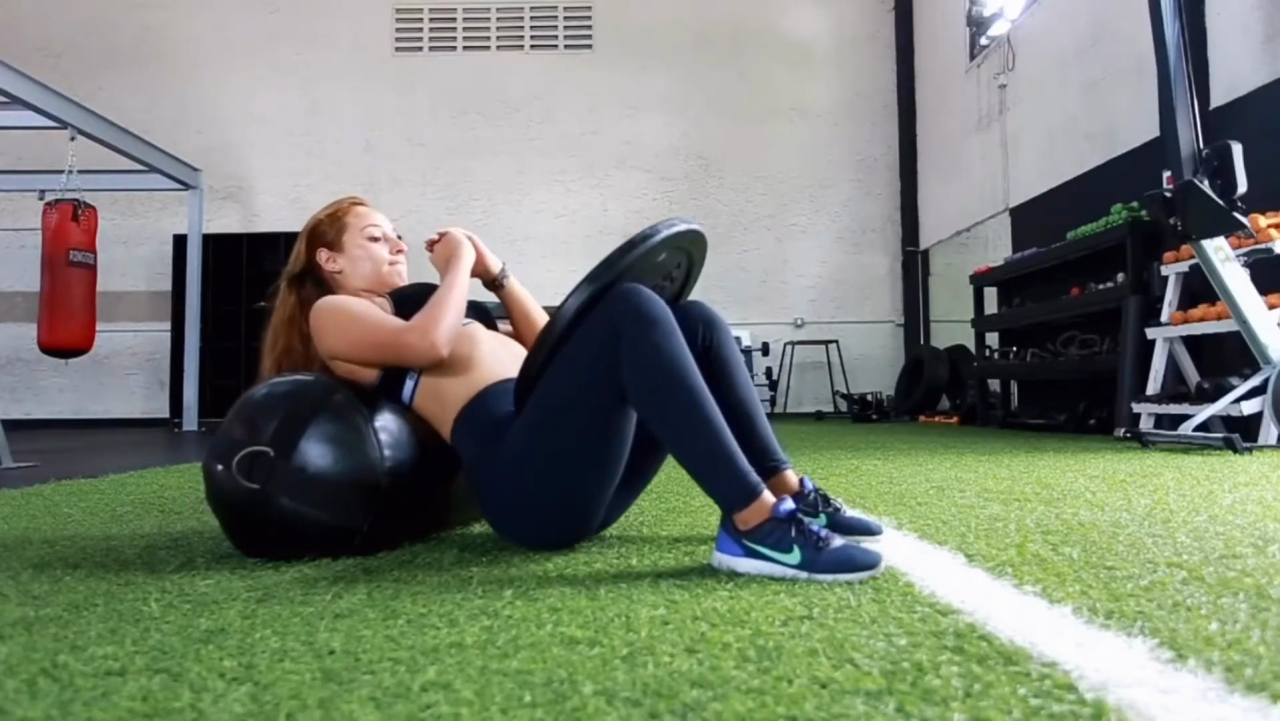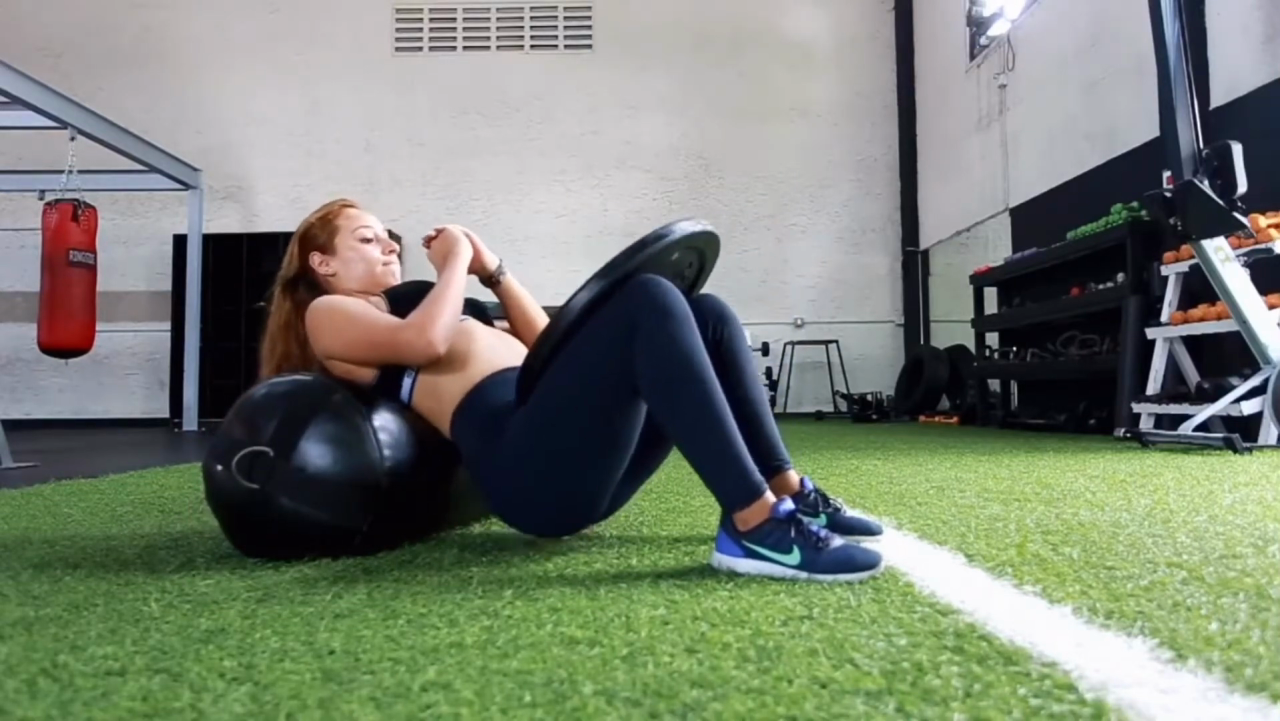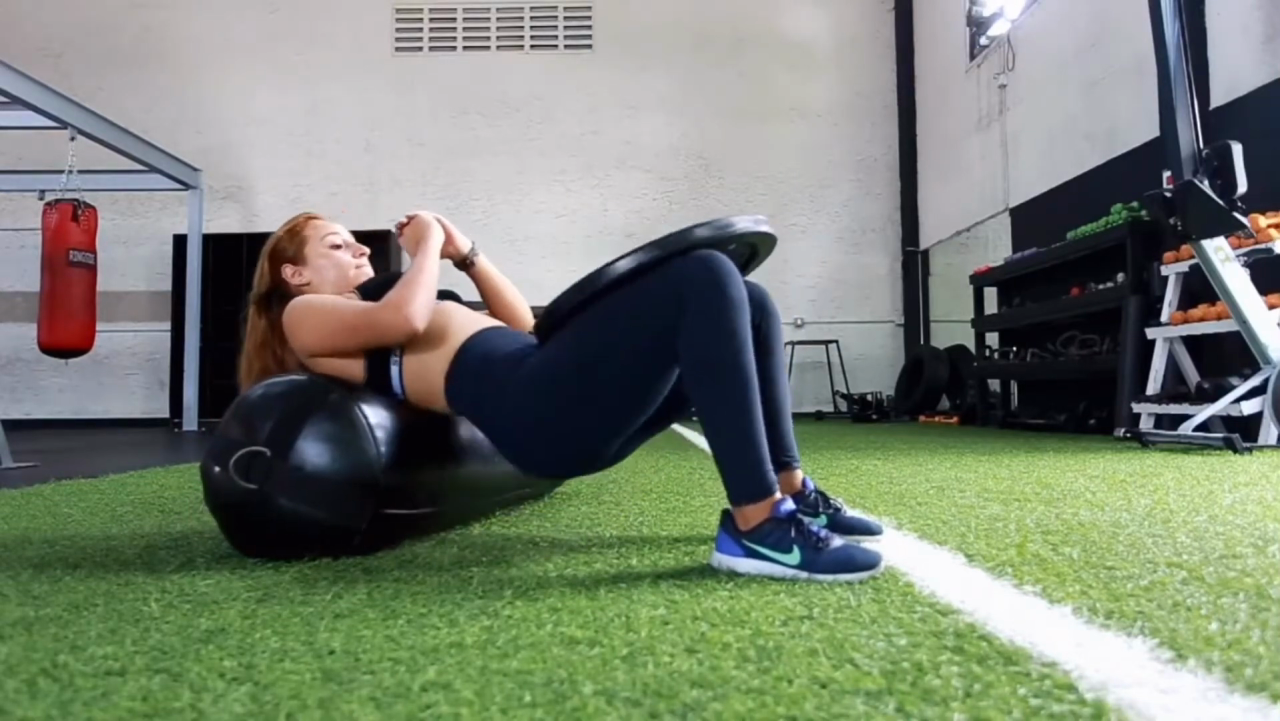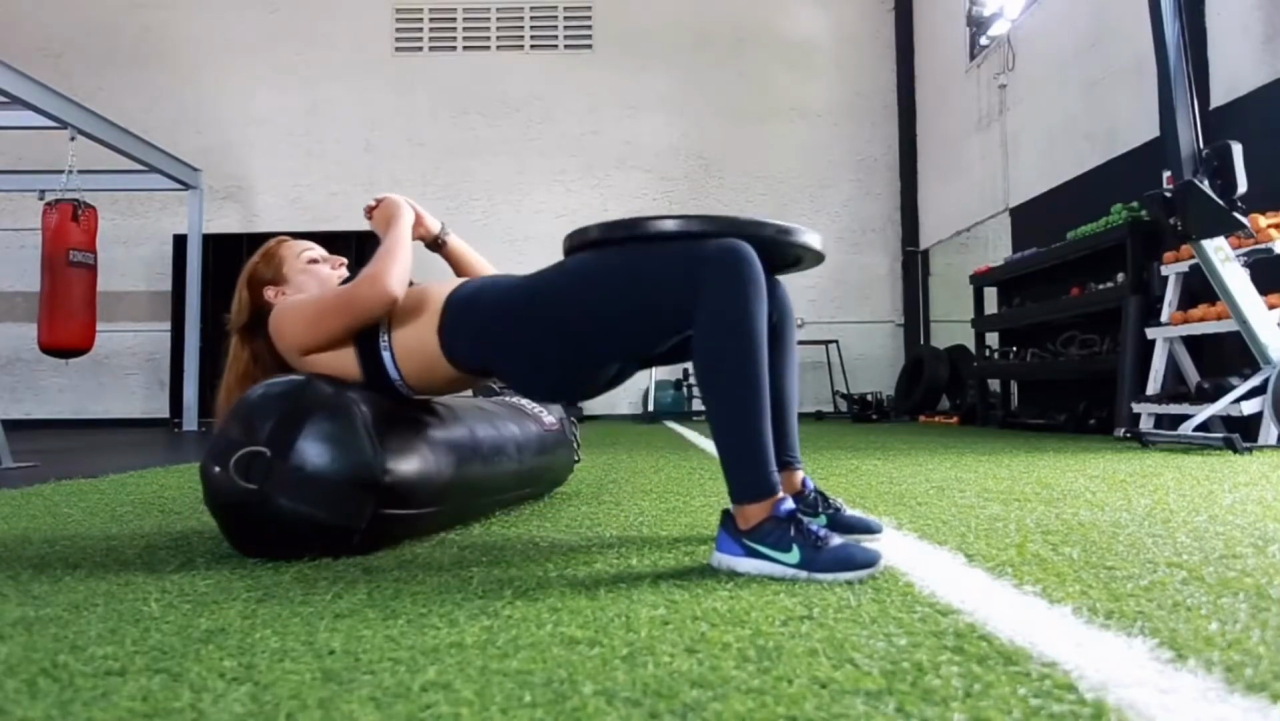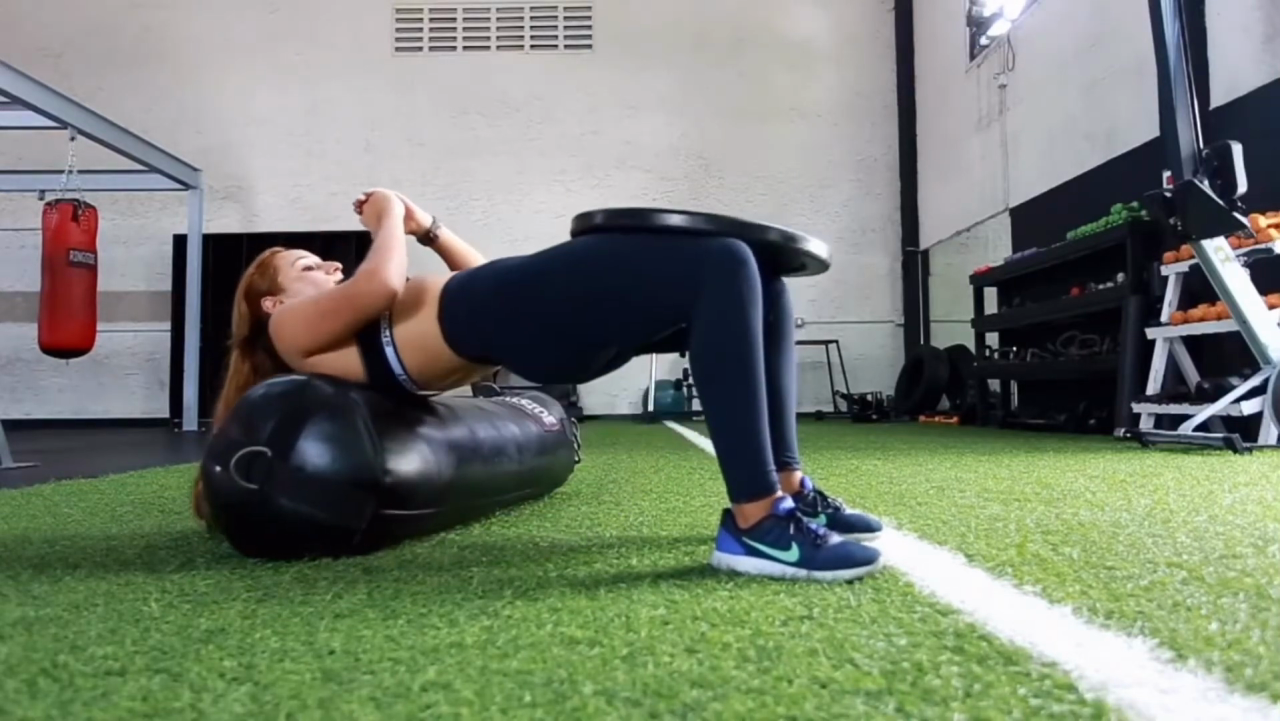
dt=0.2s
person 1, frame 1
left shoulder: (405, 317)
right shoulder: (335, 315)
right elbow: (430, 345)
left wrist: (493, 272)
right wrist: (457, 267)
left hip: (585, 461)
right hip: (530, 477)
left knee: (694, 323)
right knee: (631, 310)
left ankle: (789, 495)
right ankle: (756, 527)
person 1, frame 2
left shoulder: (401, 314)
right shoulder: (329, 315)
left elbow: (539, 344)
right elbow: (426, 343)
left wrist: (490, 268)
right wrist: (455, 264)
left hip: (584, 454)
right hip: (530, 464)
left knee: (707, 317)
right knee: (650, 300)
left ankle: (789, 494)
right ankle: (756, 528)
person 1, frame 3
left shoulder: (375, 312)
right shoulder: (305, 316)
left elbow: (519, 323)
right elbow: (404, 320)
left wrist: (462, 252)
right wrist: (425, 246)
left hip: (563, 389)
right hip: (536, 405)
left knee: (743, 302)
right knee: (705, 277)
left ankle: (791, 492)
right ankle: (759, 526)
person 1, frame 4
left shoulder: (373, 319)
right shoulder: (293, 327)
left elbow: (494, 289)
right elbow: (383, 289)
left wrist: (434, 234)
right wrist: (395, 230)
left hip: (538, 318)
right hip: (534, 329)
left knee: (761, 291)
right knee: (728, 265)
left ankle: (790, 490)
right ankle: (757, 526)
person 1, frame 5
left shoulder: (374, 331)
right shoulder: (294, 330)
left elbow: (479, 276)
right elbow: (381, 284)
left wrist: (426, 228)
right wrist: (389, 220)
left hip: (559, 325)
right hip: (527, 315)
left knee: (761, 283)
right knee: (723, 267)
left ankle: (787, 488)
right ankle: (758, 524)
